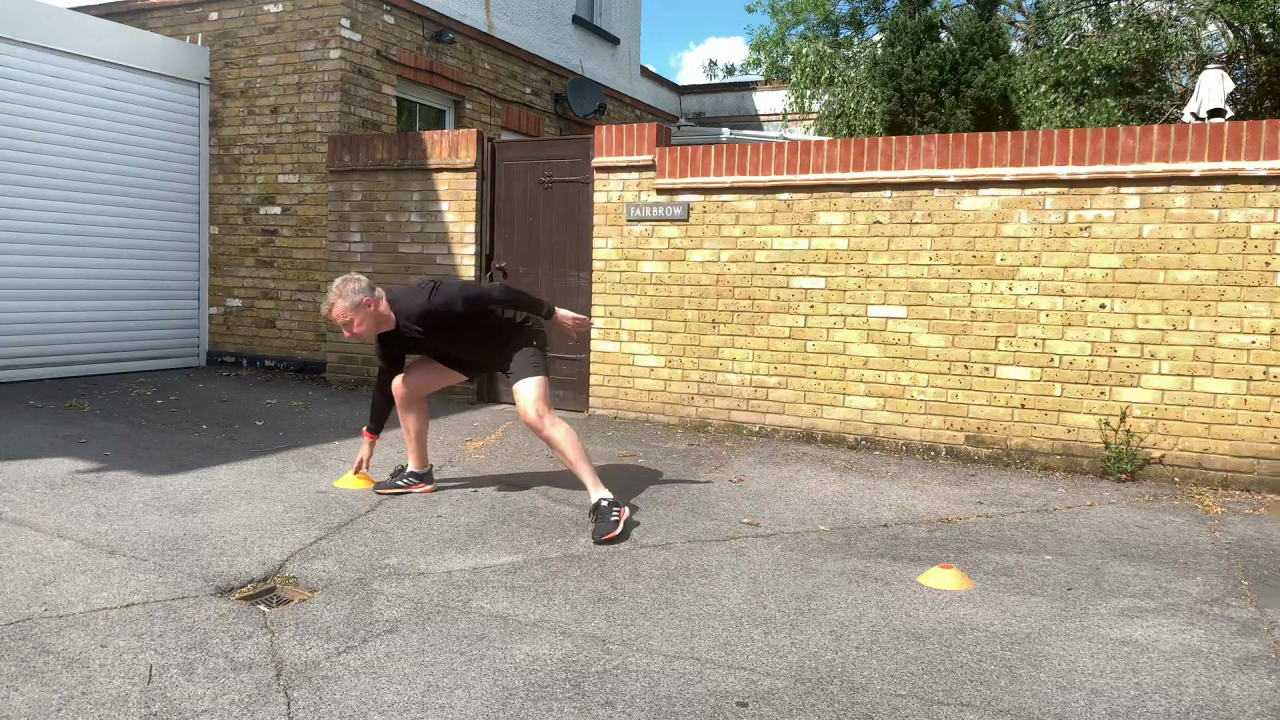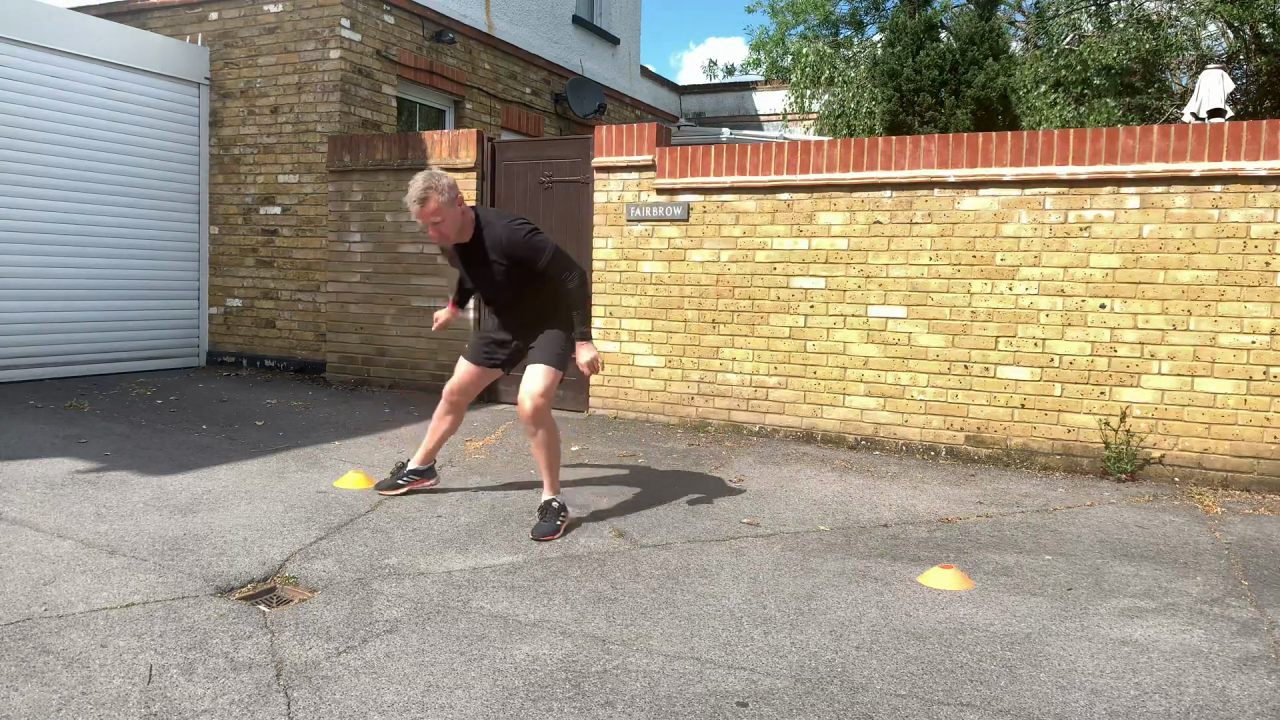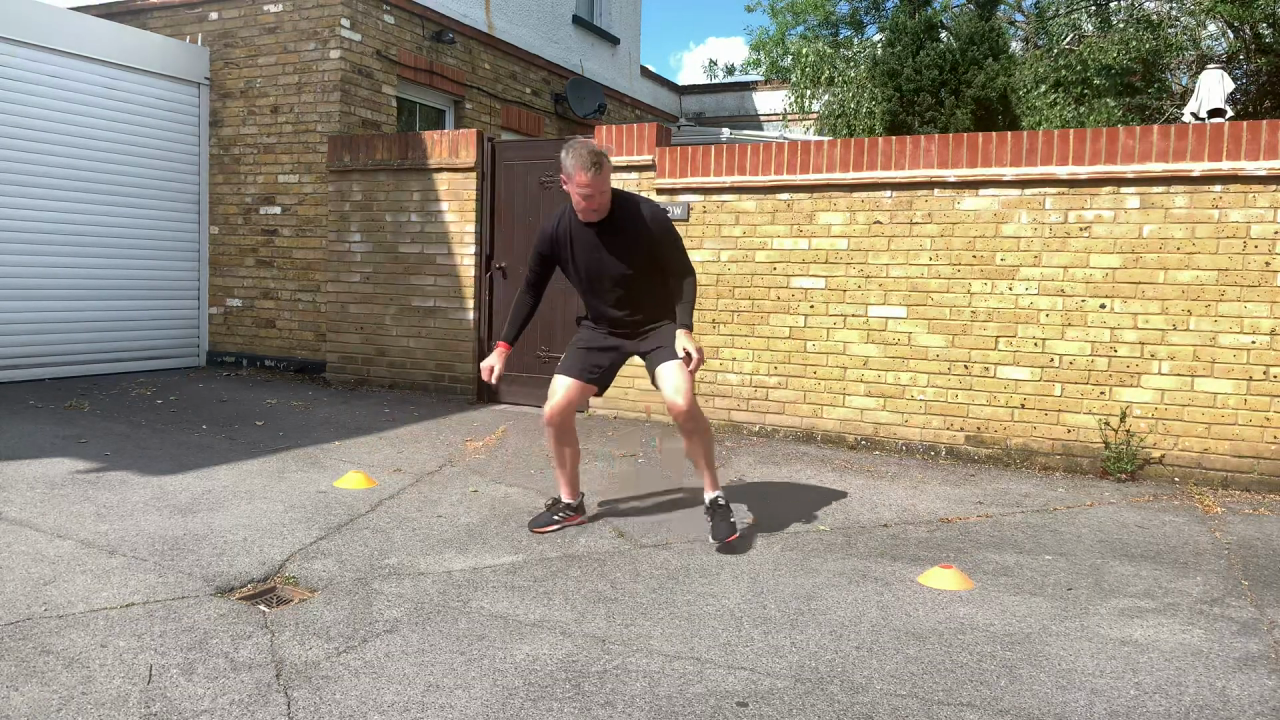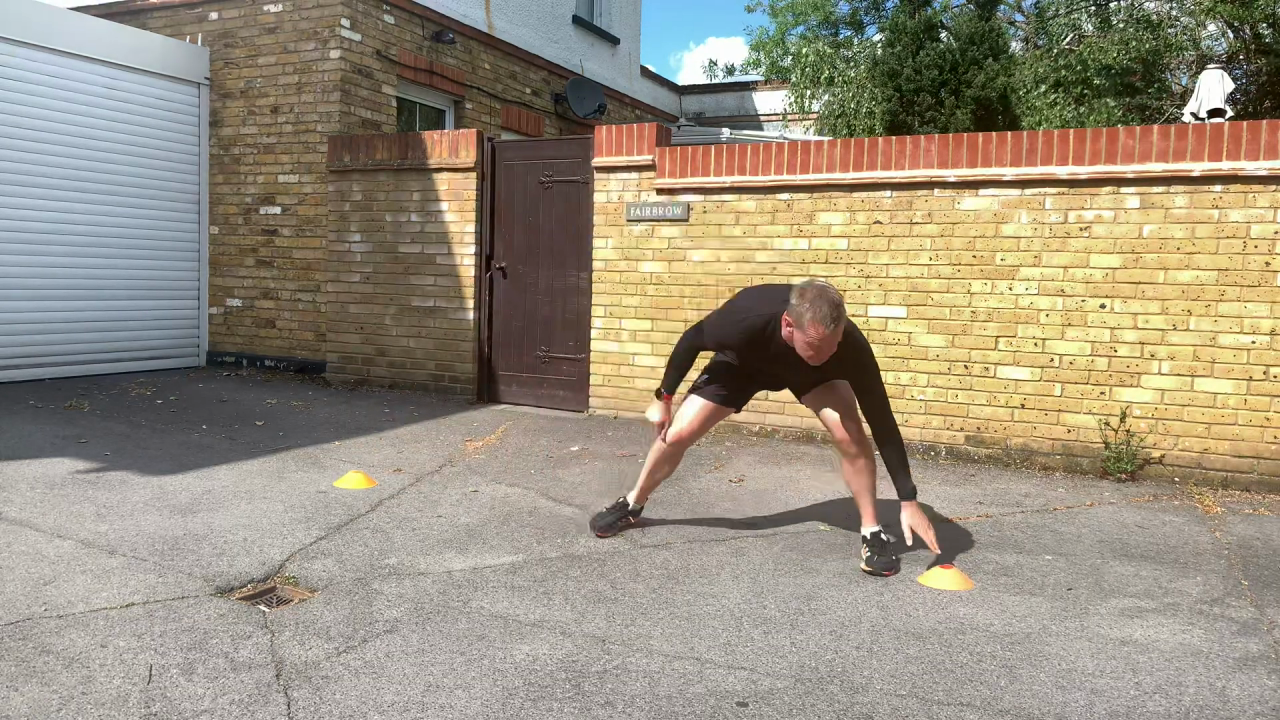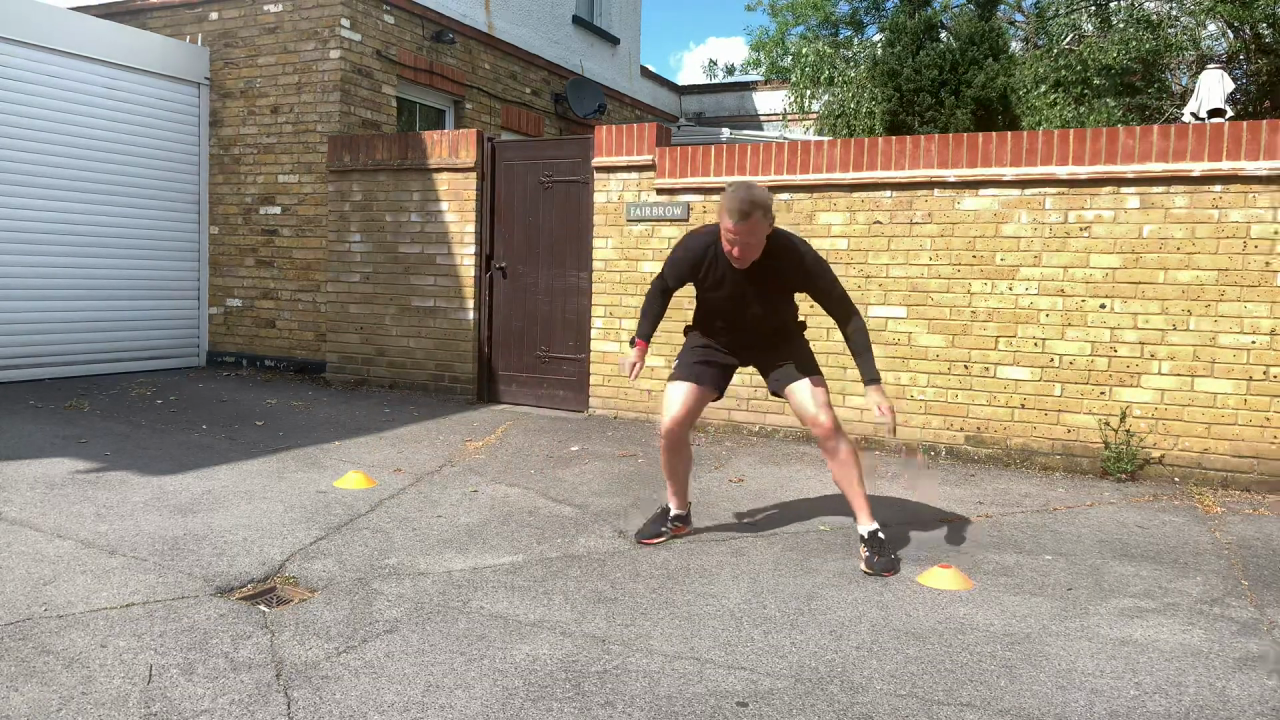
dt=0.4s
person 1, frame 1
left shoulder: (424, 303)
right shoulder: (388, 337)
left elbow: (493, 291)
right elbow: (385, 381)
left wrist: (553, 315)
right wrist: (369, 438)
left hip: (517, 339)
right hip: (472, 348)
left knee: (536, 415)
right knee: (403, 388)
left ankle: (603, 501)
right ankle: (418, 472)
person 1, frame 2
left shoulder: (510, 234)
right shoulder: (449, 242)
left elbow: (574, 276)
left wrist: (583, 340)
right wrist: (454, 307)
left hip: (550, 324)
right hip: (504, 323)
left knee: (531, 405)
right knee: (454, 393)
left ankle: (553, 502)
right ankle: (419, 468)
person 1, frame 3
left shoulder: (645, 216)
right shoulder: (557, 229)
left elbow: (682, 274)
right elbow: (531, 290)
left wrist: (684, 329)
right wrist: (502, 348)
left hip: (655, 323)
right hip: (600, 327)
left knee: (681, 404)
right knee: (556, 414)
left ankle: (714, 497)
right ankle: (570, 501)
person 1, frame 4
left shoulder: (848, 347)
right shoulder: (749, 319)
left elbow: (882, 419)
right elbow: (691, 341)
left wrist: (909, 502)
right wrist: (662, 399)
left hip: (809, 374)
right hip: (742, 361)
left knee: (851, 437)
right knee: (678, 433)
left ankle: (872, 533)
right ankle: (631, 504)
person 1, frame 5
left shoulder: (797, 257)
right shoulder: (697, 248)
left elbow: (847, 315)
right elbow: (660, 289)
left wrist: (872, 384)
right wrist: (639, 344)
left hip: (778, 343)
right hip: (713, 341)
left knee: (824, 425)
right knee: (671, 425)
left ankle: (868, 529)
right ankle: (676, 512)
